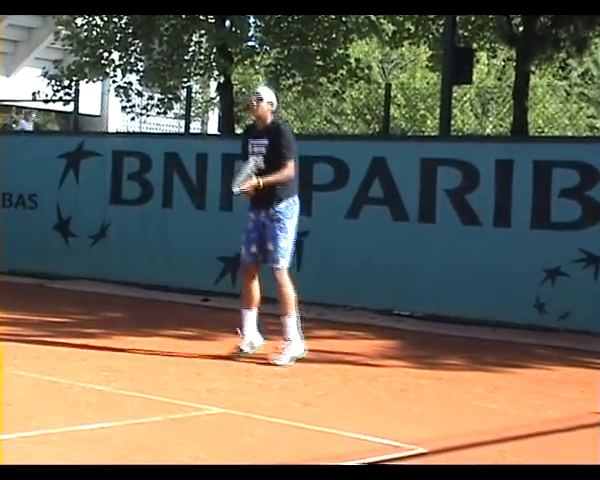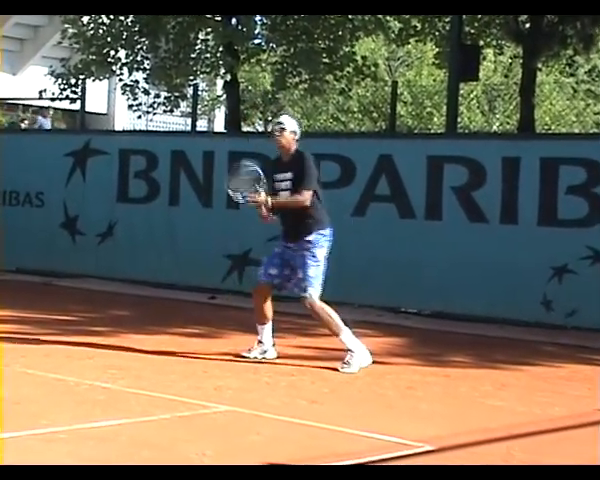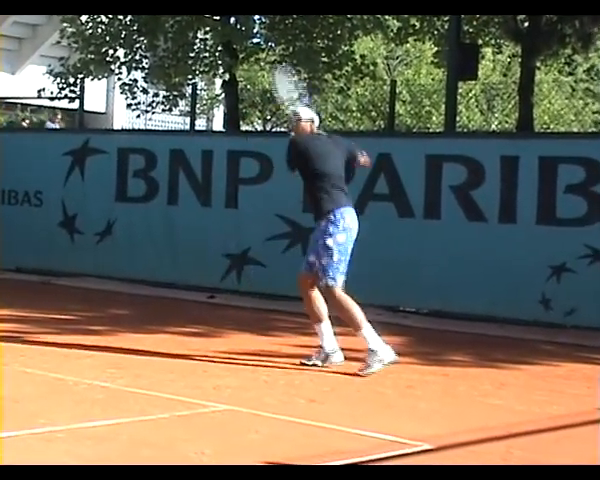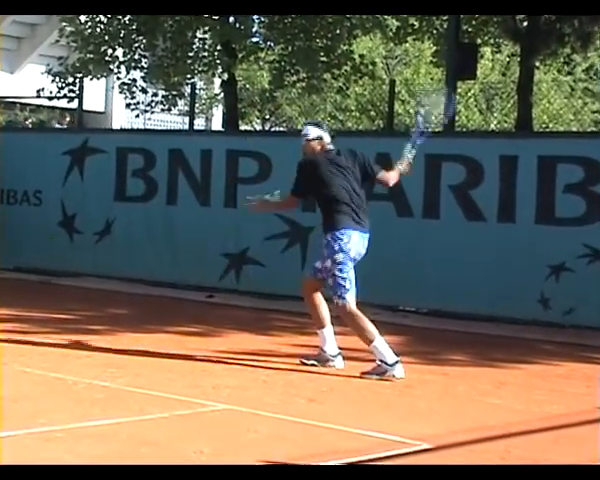
dt=0.3s
person 1, frame 1
left shoulder: (280, 131)
right shoulder: (249, 133)
left elbow: (288, 171)
left wrist: (259, 182)
right wrist: (247, 185)
left hip: (282, 206)
right hip: (258, 207)
left knee: (279, 272)
right knee: (249, 270)
left ankle: (293, 341)
right ankle: (250, 335)
person 1, frame 2
left shoulder: (304, 160)
right shoulder: (276, 164)
left elbow: (304, 199)
left wrist: (269, 200)
right wrist: (266, 207)
left hip: (314, 237)
right hip: (290, 239)
left knee: (311, 300)
right knee: (262, 289)
left ankle: (358, 351)
right ankle: (265, 345)
person 1, frame 3
left shoulder: (297, 144)
right shoulder: (336, 142)
left elbow: (293, 165)
right elbow: (364, 160)
left hip: (334, 220)
right hip: (341, 218)
left knee: (333, 290)
right knee: (306, 281)
left ankle: (378, 348)
right ankle: (329, 349)
person 1, frame 4
left shoulder: (306, 165)
right shoulder: (354, 157)
left elbow: (293, 202)
right elbow: (386, 180)
left wrist: (267, 205)
right wrist: (398, 169)
left hip: (342, 237)
right hip: (357, 235)
left knee: (346, 306)
right knee: (311, 286)
left ankle: (389, 362)
right ankle: (330, 352)
